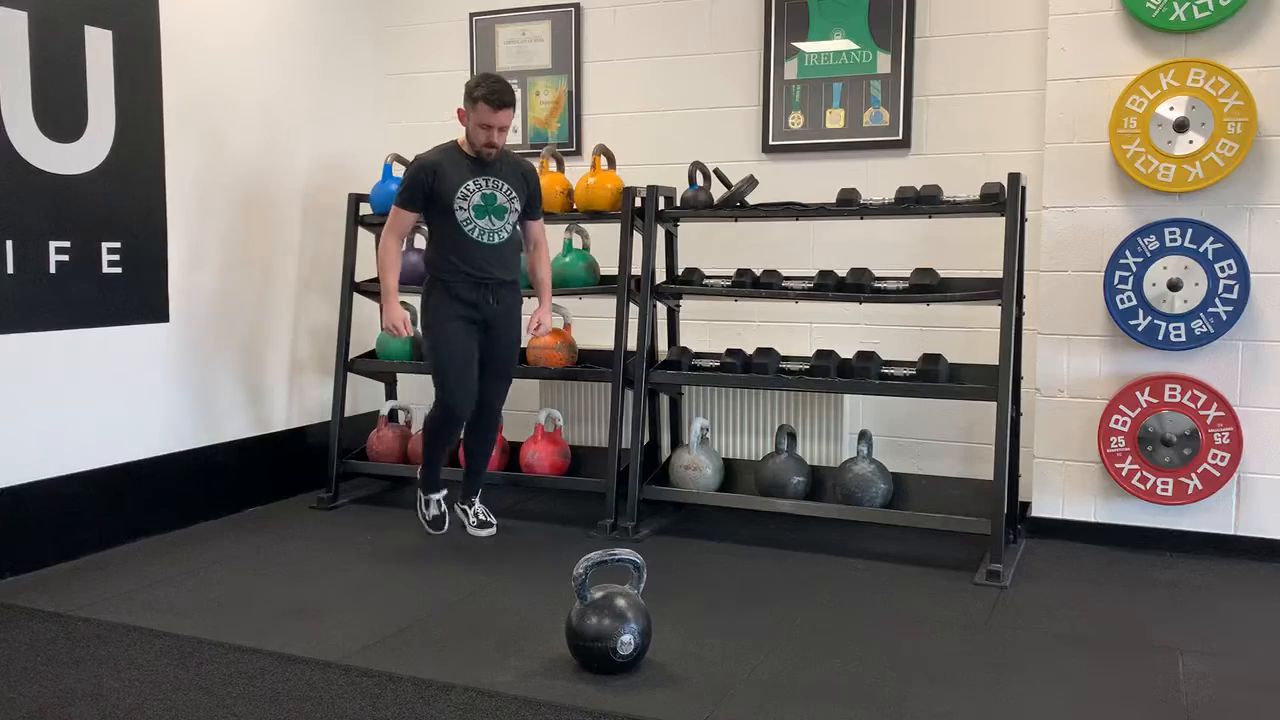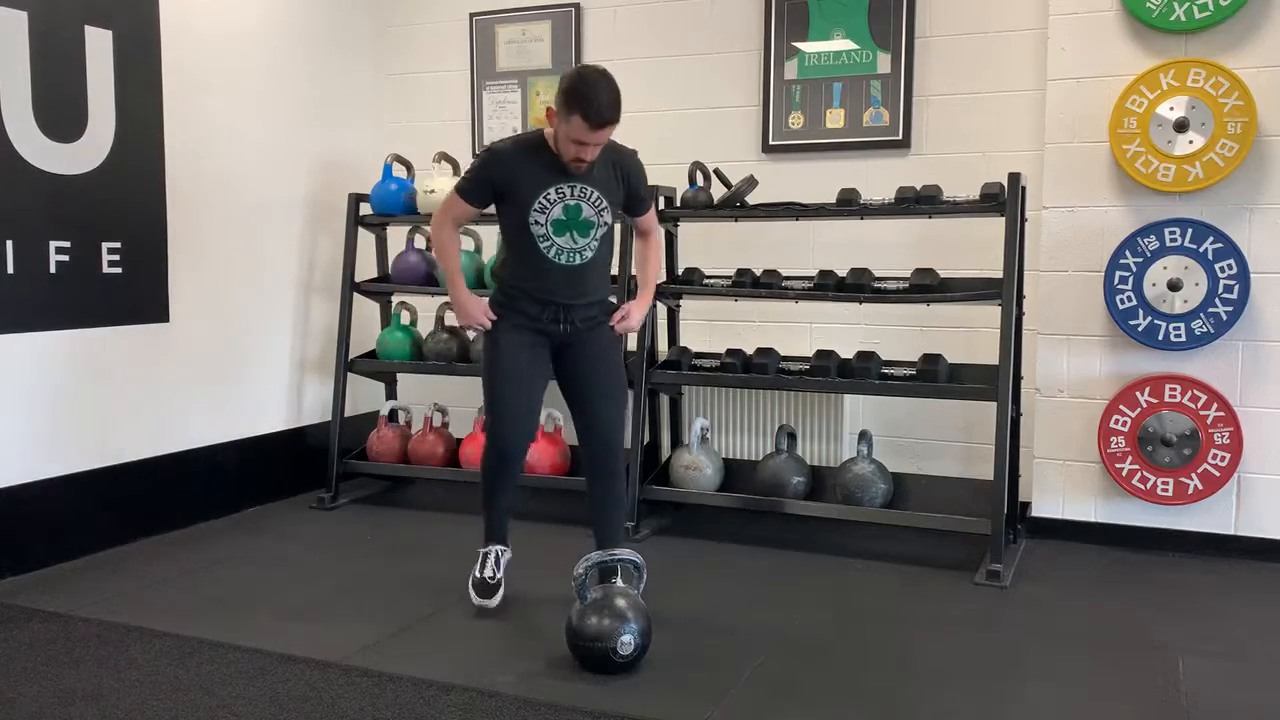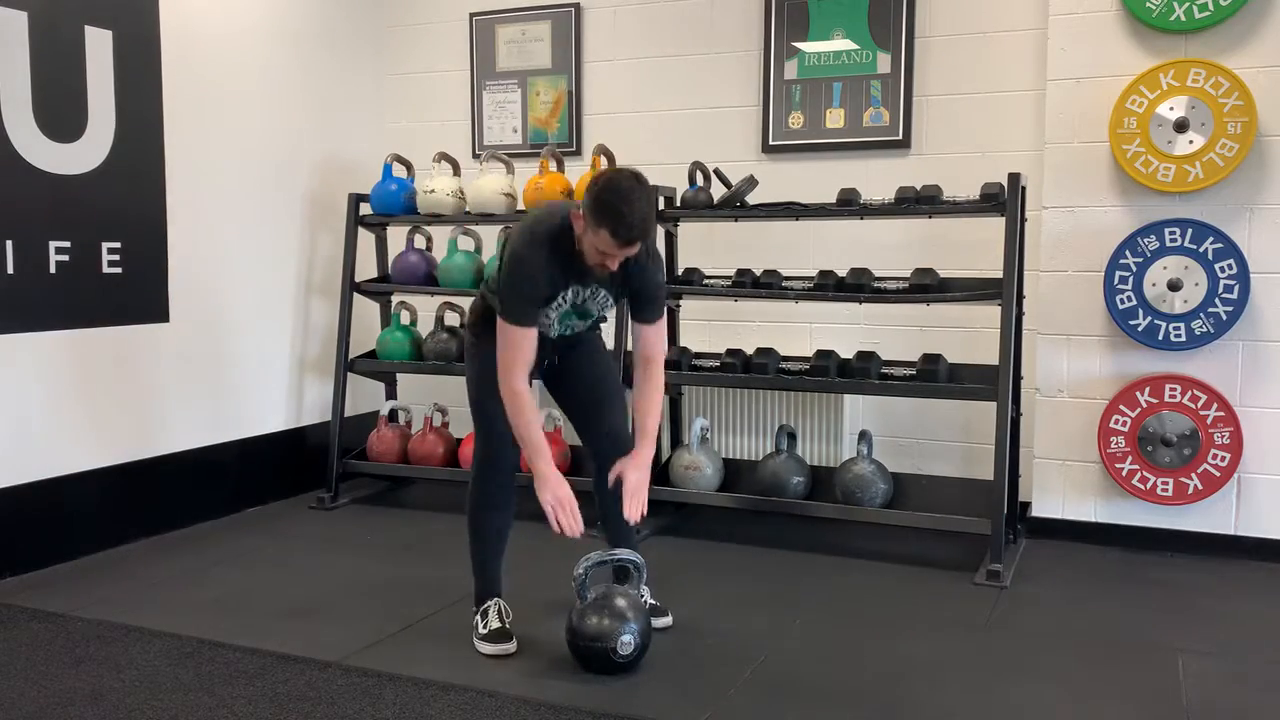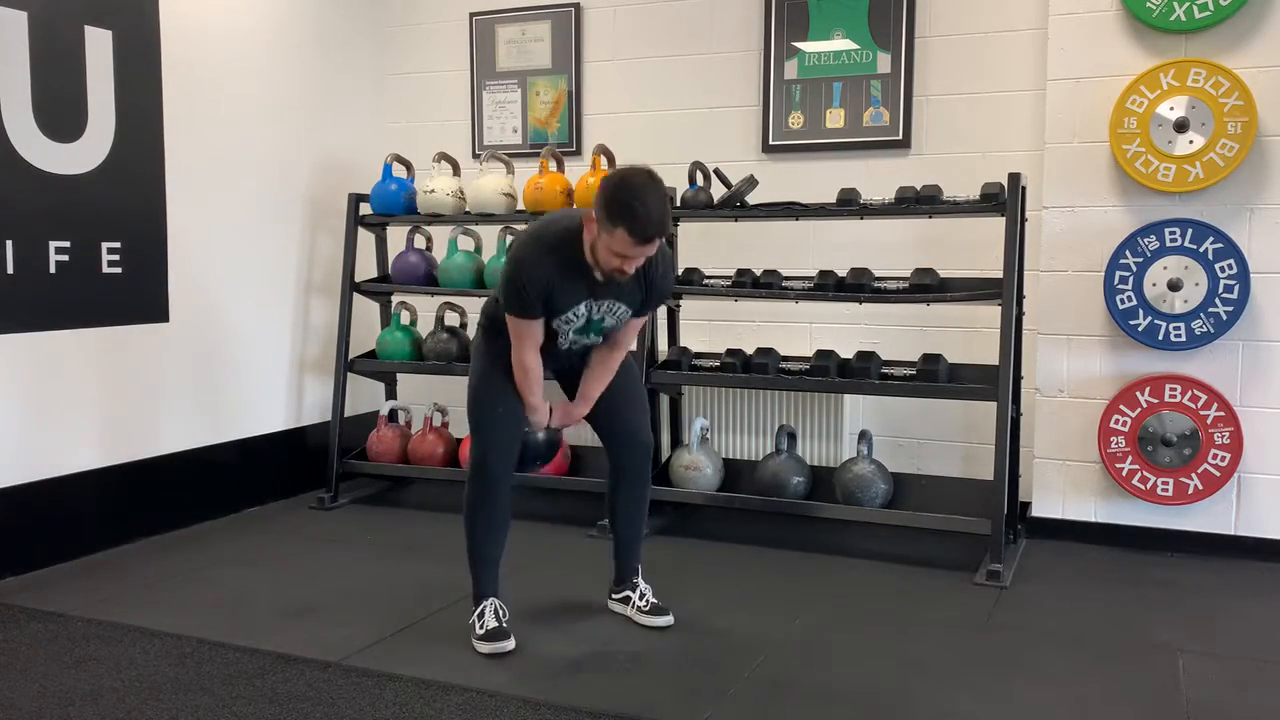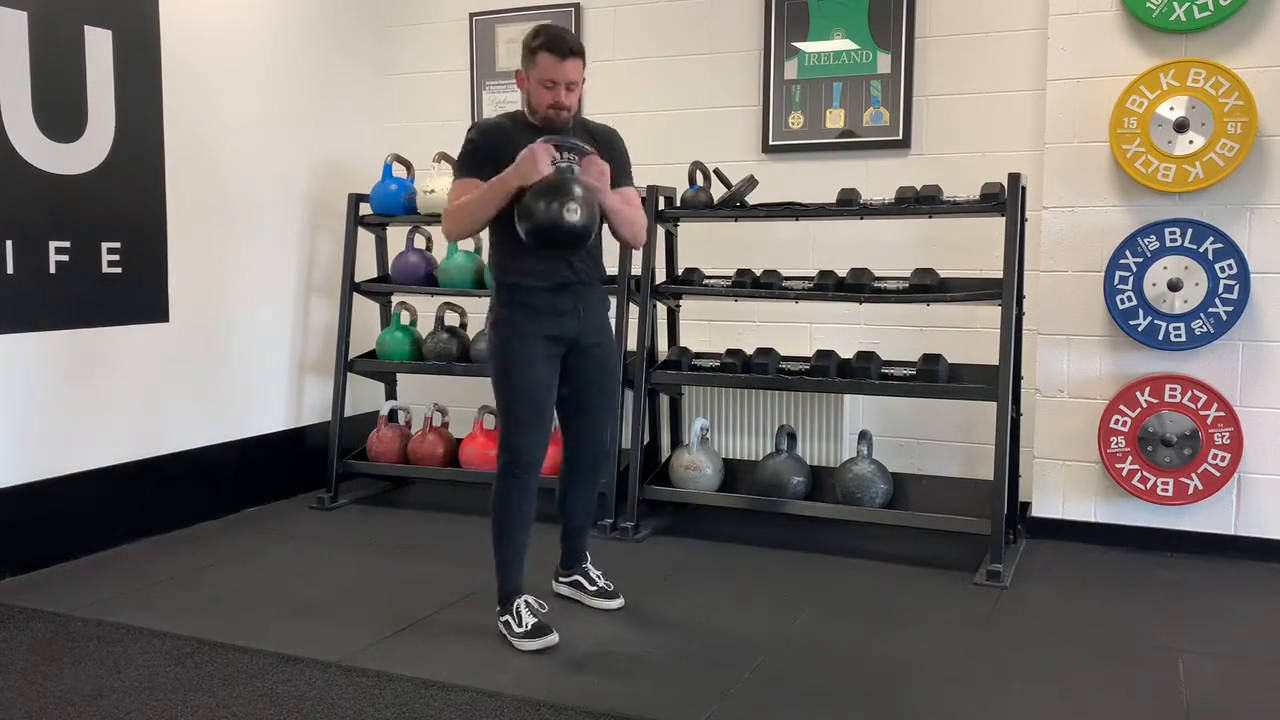
dt=1s
person 1, frame 1
left shoulder: (522, 172)
right shoulder: (432, 167)
left elbow: (535, 242)
right elbow: (393, 235)
left wrist: (544, 301)
right wrist: (390, 301)
left hip: (503, 304)
right hip: (450, 302)
left knee: (488, 408)
right knee: (456, 401)
left ankle: (469, 497)
right ankle: (429, 483)
person 1, frame 2
left shoulder: (623, 166)
right shoulder: (506, 160)
left elbow: (648, 232)
right elbow: (445, 220)
left wrist: (642, 298)
right wrist: (459, 295)
left hip: (591, 324)
right hip: (517, 321)
left knee: (605, 448)
right knee: (508, 440)
left ankle: (611, 576)
right ankle: (494, 547)
person 1, frame 3
left shoulder: (643, 262)
right shoulder: (532, 250)
left elbow: (650, 363)
right elbow: (513, 376)
left wrist: (642, 455)
right wrist: (546, 474)
left hip: (577, 336)
right hip: (501, 335)
left knee: (617, 443)
right knee: (497, 455)
left ankle: (627, 580)
right ankle: (489, 601)
person 1, frame 4
left shoulder: (657, 270)
right shoulder: (537, 253)
left elbow: (618, 344)
right elbow: (525, 351)
left wrist: (577, 409)
right wrist: (536, 416)
left hip: (595, 346)
right hip: (511, 336)
left knee: (636, 446)
right knee: (492, 459)
left ankle: (625, 585)
right ankle: (487, 601)
person 1, frame 5
left shoulder: (604, 141)
right shoulder: (492, 137)
left elbow: (637, 234)
right elbow: (454, 224)
left wrist: (606, 191)
right wrist: (515, 176)
left hip: (589, 313)
right hip: (523, 317)
left knee: (593, 448)
right knee: (523, 455)
left ankle: (573, 567)
right ankle: (511, 600)
